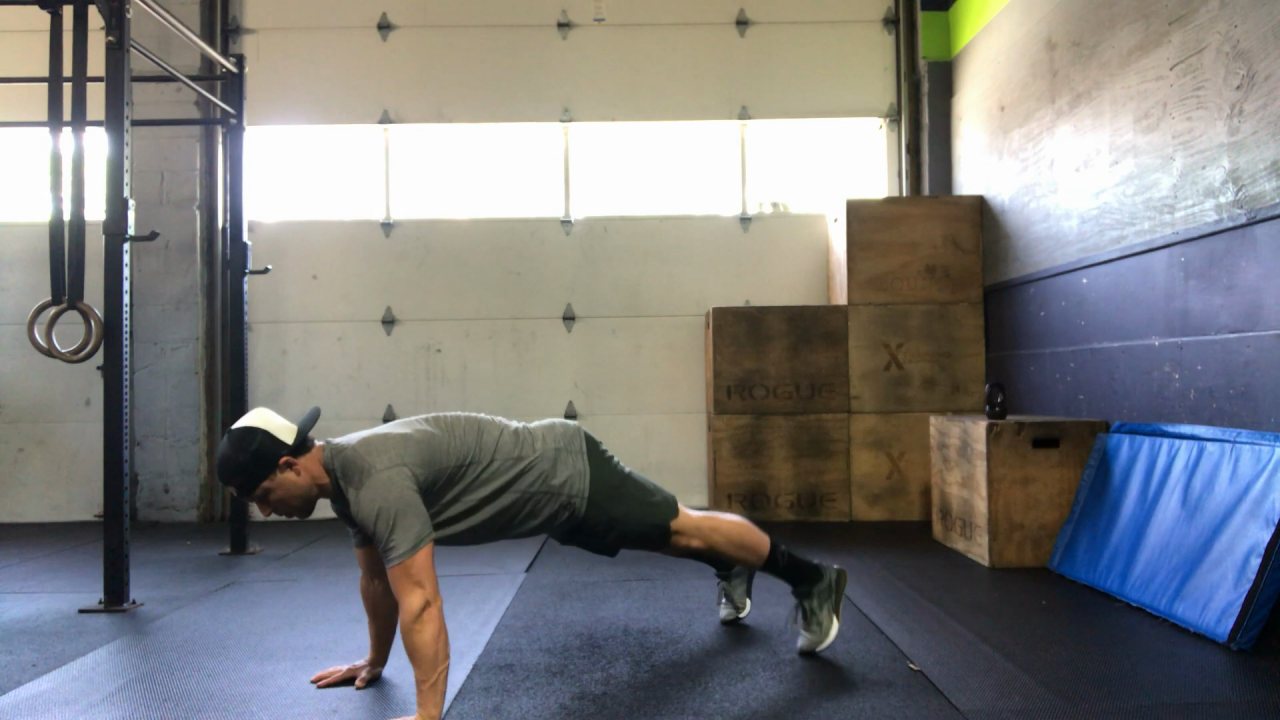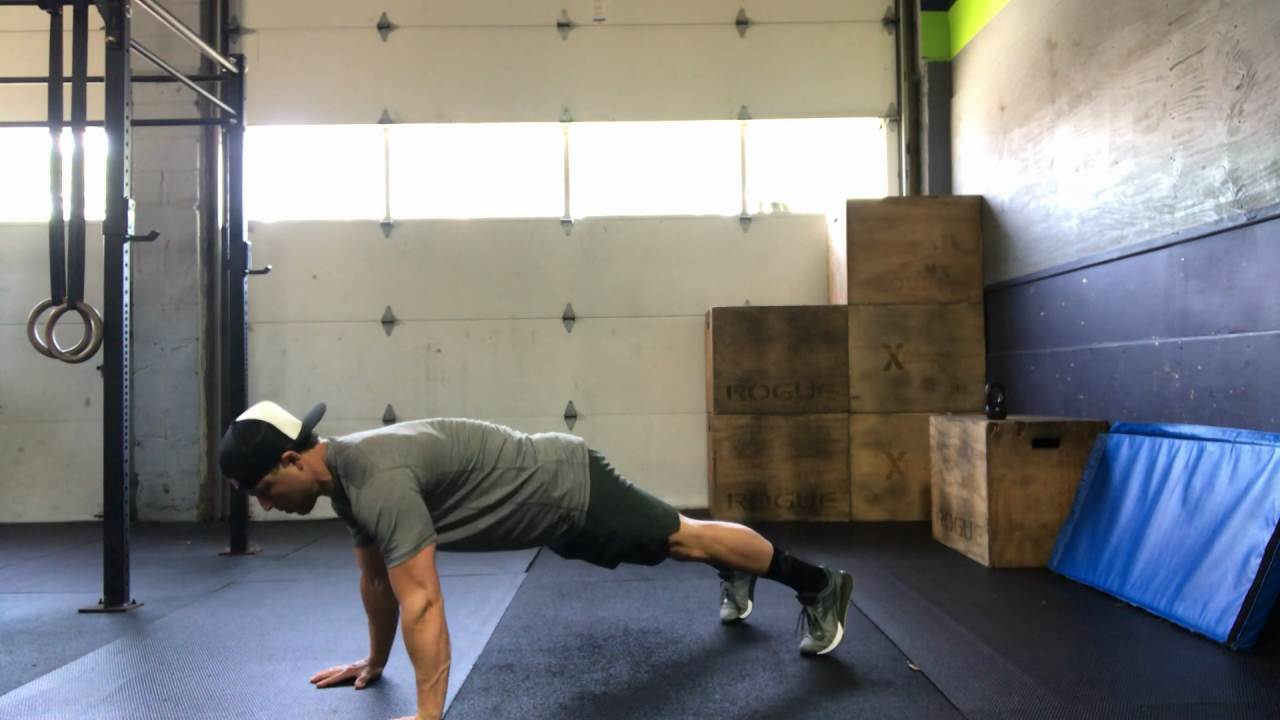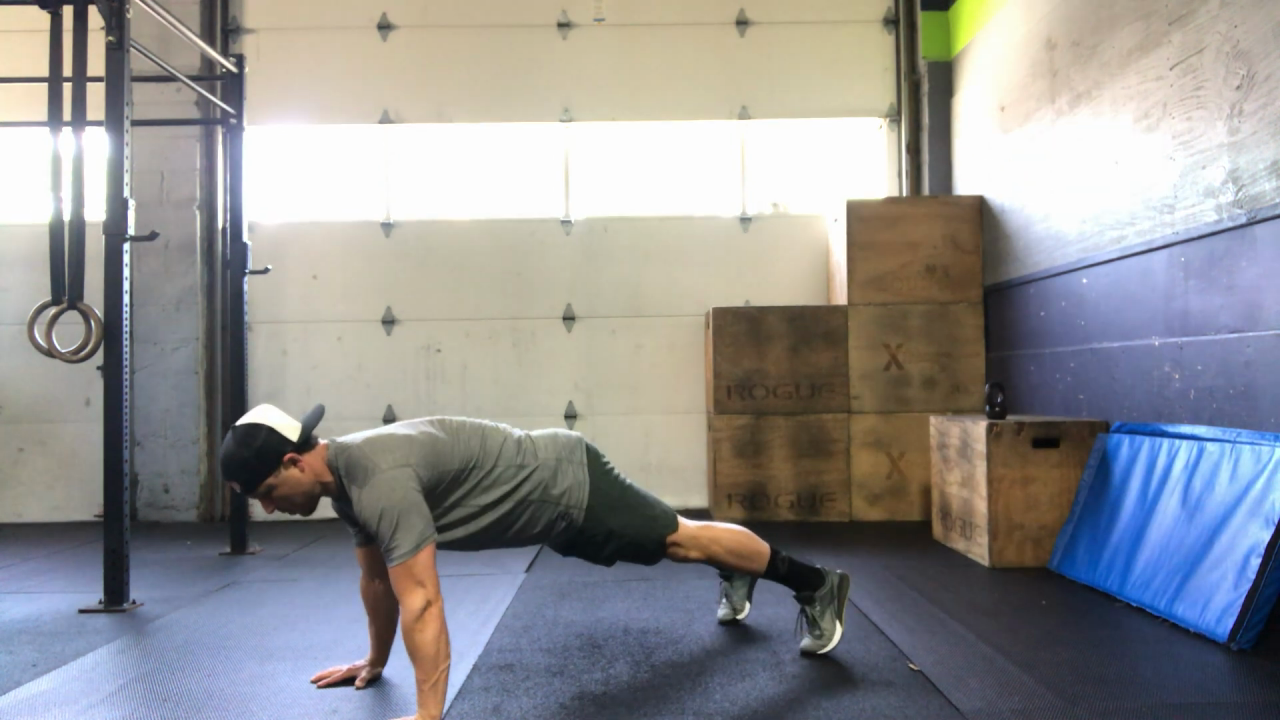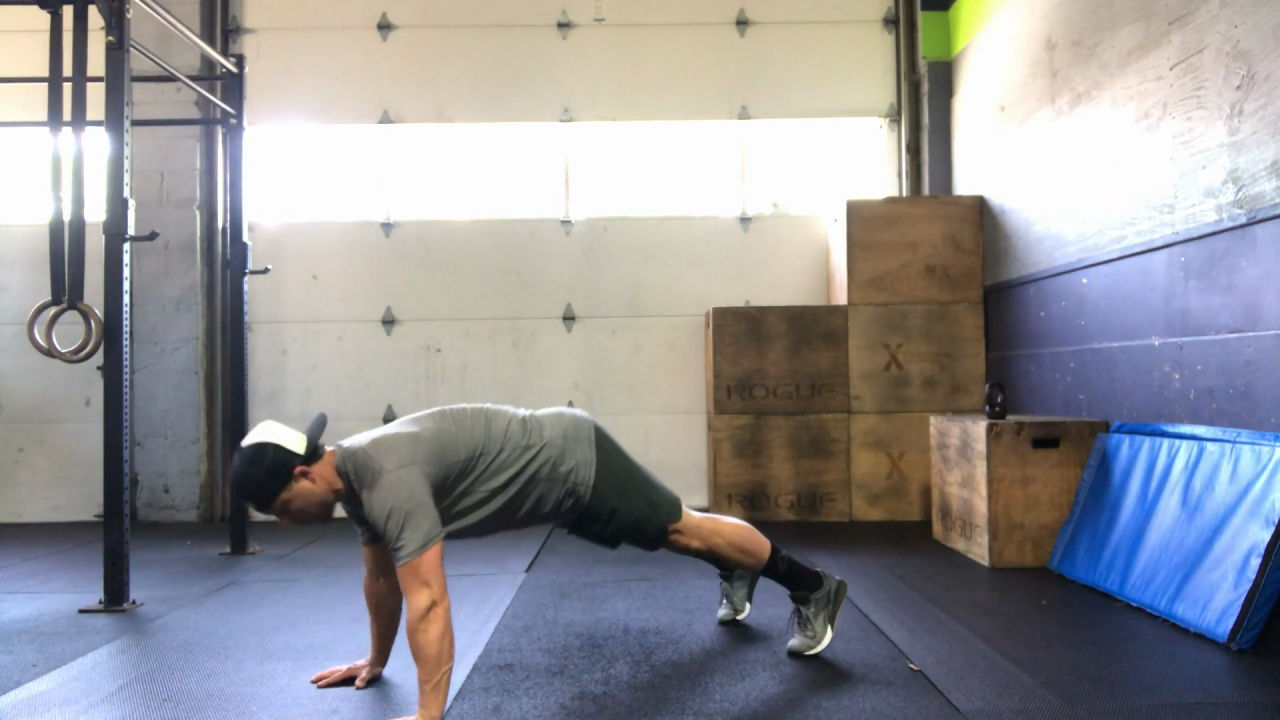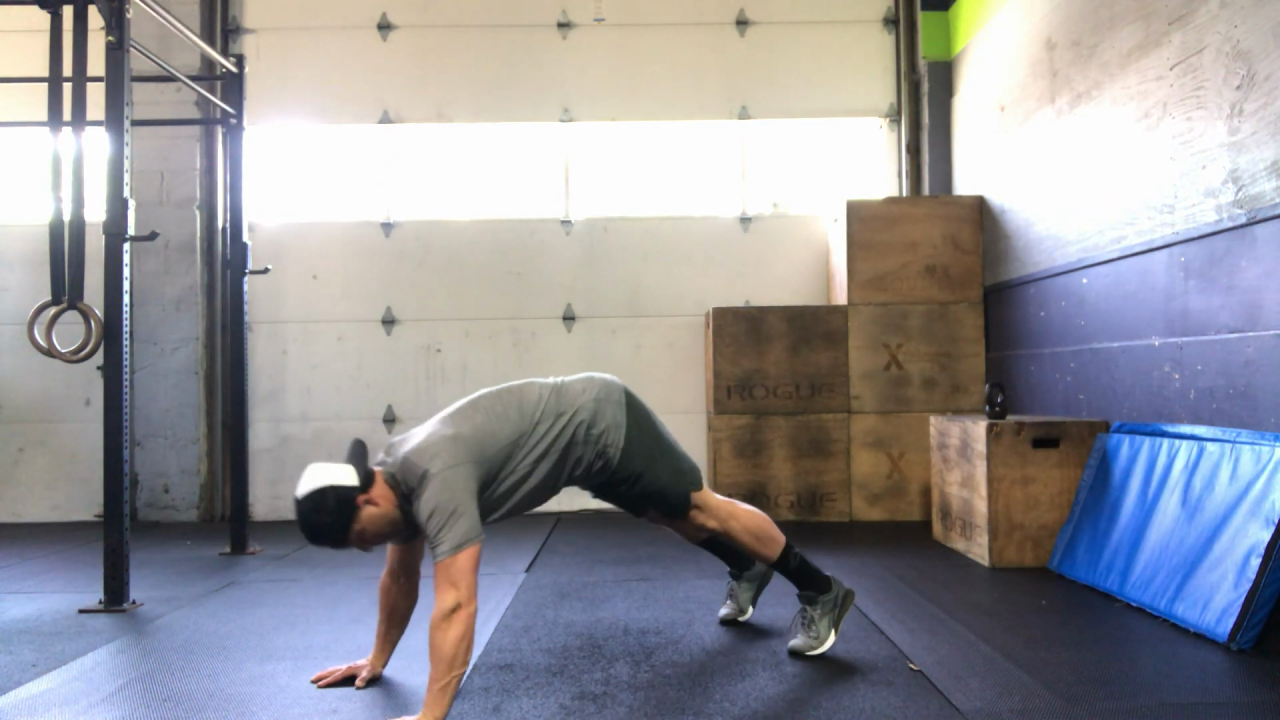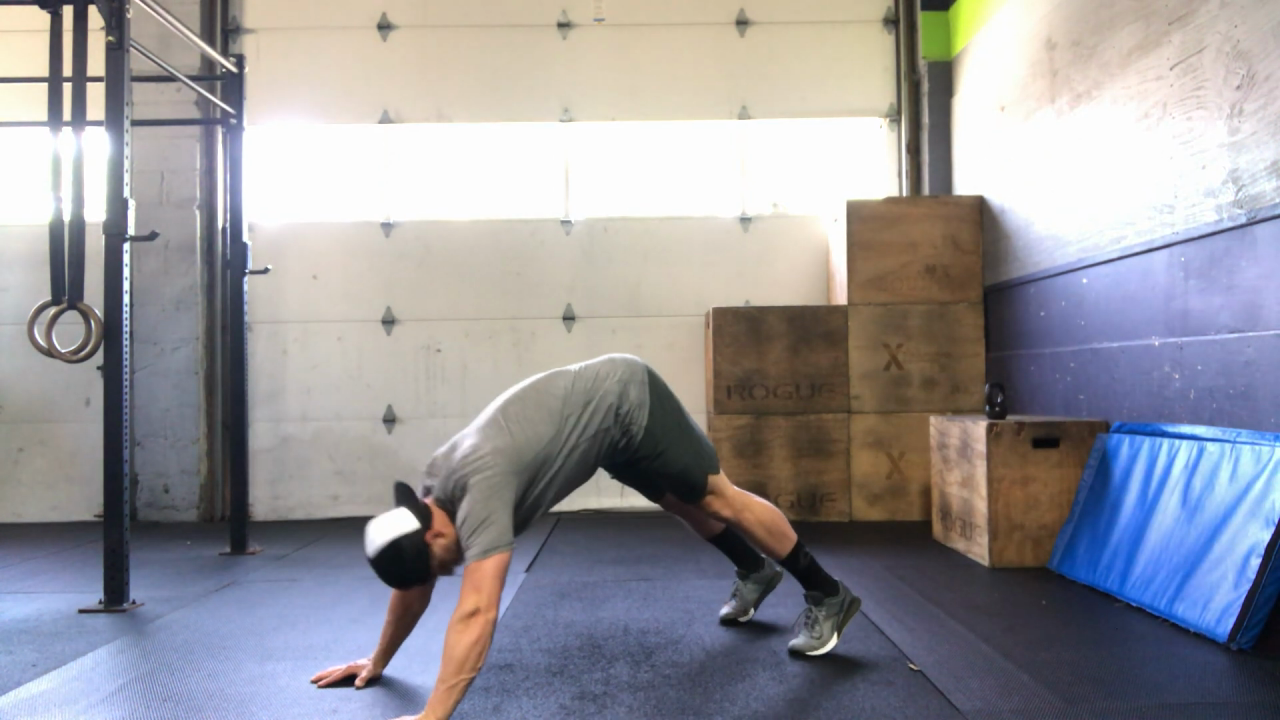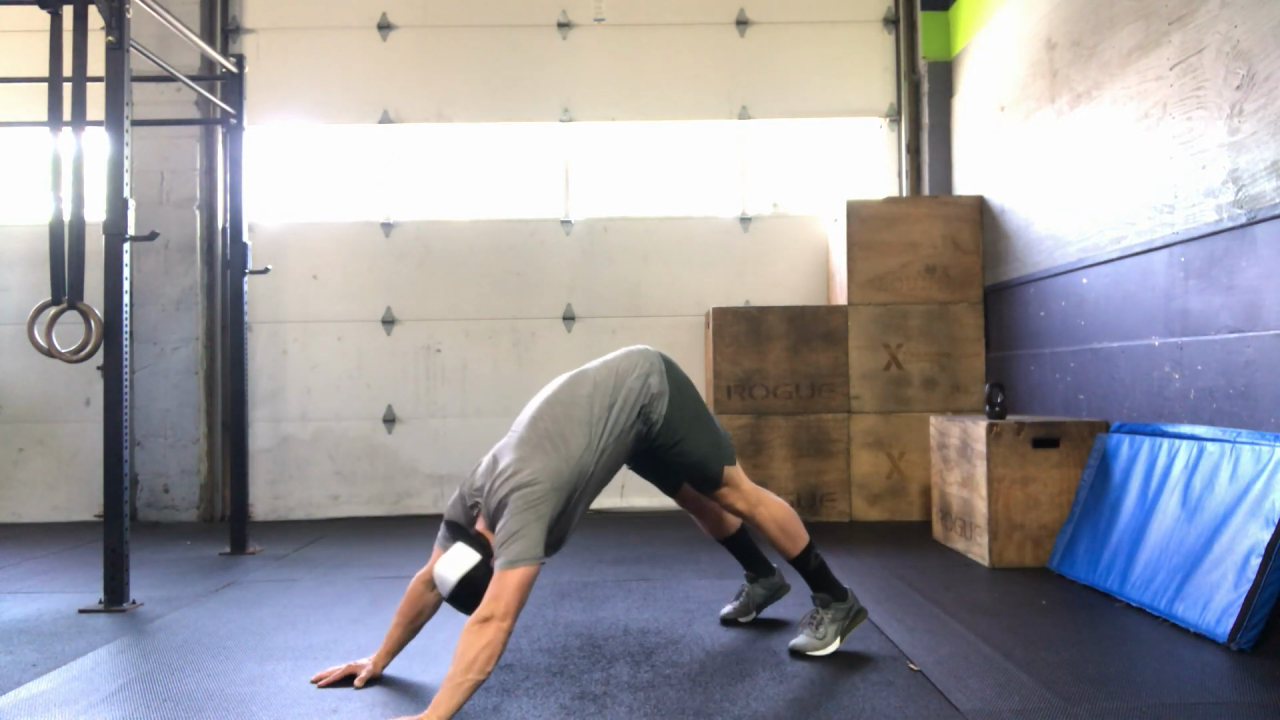
dt=0.4s
person 1, frame 1
left shoulder: (375, 481)
right shoulder: (344, 477)
left elbow: (420, 602)
right elbow: (376, 578)
right wrist: (373, 660)
left hip: (566, 476)
right hip: (552, 482)
left knee: (681, 528)
right knee: (661, 535)
left ankle: (813, 582)
right ankle: (732, 574)
person 1, frame 2
left shoulder: (379, 481)
right shoulder: (345, 475)
left elbow: (421, 603)
right elbow: (375, 579)
right wrist: (373, 660)
left hip: (566, 489)
right hip: (553, 496)
left knee: (686, 540)
right knee: (673, 540)
left ankle: (818, 587)
right ankle: (734, 576)
person 1, frame 3
left shoulder: (379, 481)
right shoulder: (346, 477)
left elbow: (421, 603)
right elbow: (375, 579)
right wrist: (373, 661)
left hip: (564, 487)
right hip: (552, 495)
left knee: (682, 541)
right knee: (663, 536)
left ankle: (815, 587)
right ankle: (734, 578)
person 1, frame 4
left shoulder: (387, 480)
right shoulder: (355, 474)
left elbow: (427, 601)
right elbow: (380, 577)
right wrist: (374, 661)
left hip: (569, 462)
right hip: (554, 469)
left knee: (683, 528)
right knee: (666, 530)
left ankle: (813, 589)
right ankle: (738, 575)
person 1, frame 5
left shoulder: (434, 480)
right shoulder: (395, 477)
left elbow: (455, 602)
right elbow: (400, 577)
right wrist: (376, 660)
left hip: (601, 422)
right hip: (586, 435)
left knee: (702, 510)
right knee: (673, 515)
left ankle: (820, 592)
right ankle: (746, 573)
person 1, frame 6
left shoulder: (480, 490)
right shoulder: (437, 487)
left elbow: (477, 610)
right elbow: (418, 587)
right wrist: (377, 661)
left hip: (627, 399)
right hip: (608, 414)
left knee: (718, 498)
right knee: (682, 503)
left ankle: (827, 596)
right ankle: (755, 572)
person 1, frame 7
left shoulder: (522, 503)
right shoulder: (472, 496)
left elbow: (493, 620)
right elbow: (429, 580)
right wrist: (378, 659)
left hip: (649, 389)
right hip: (626, 403)
left knee: (736, 494)
right knee: (696, 498)
left ankle: (834, 600)
right ankle: (763, 578)
